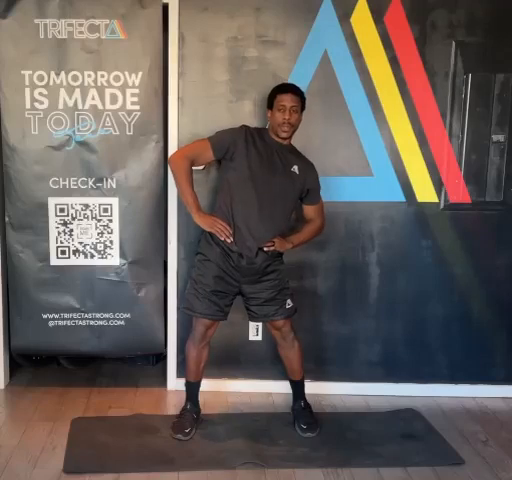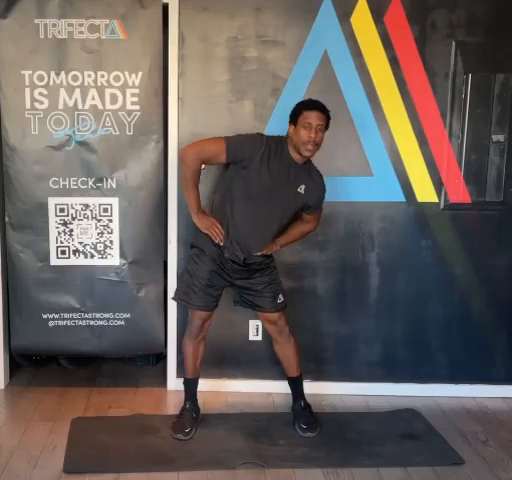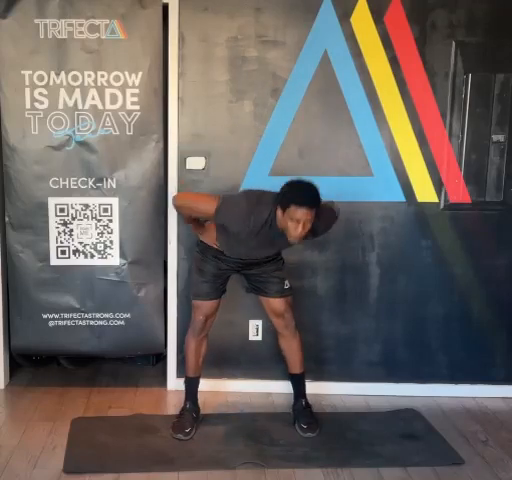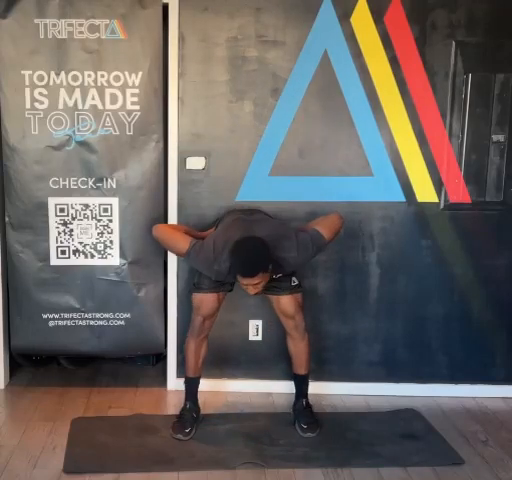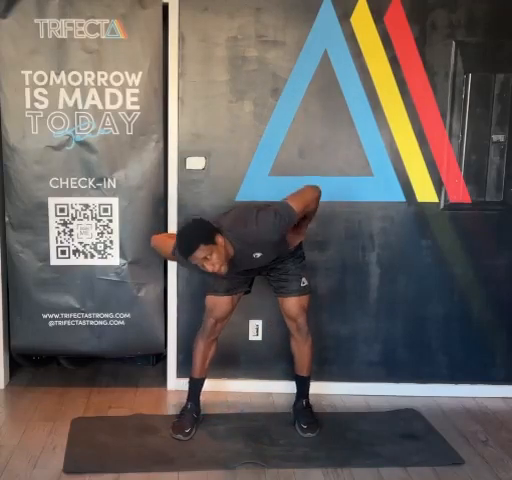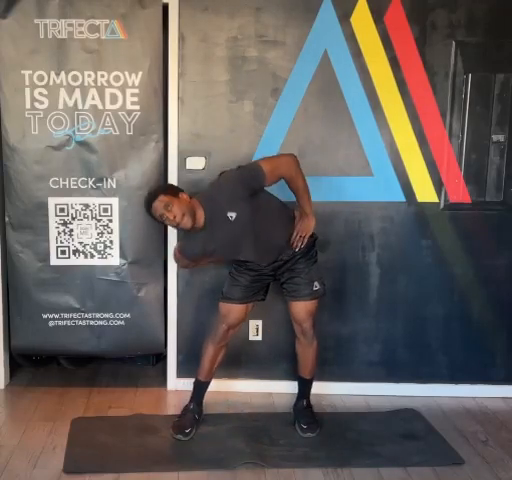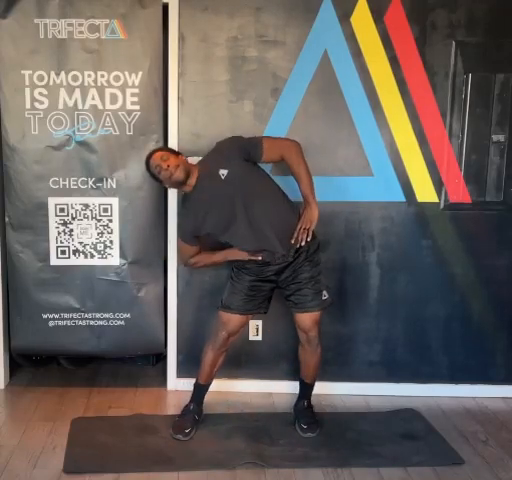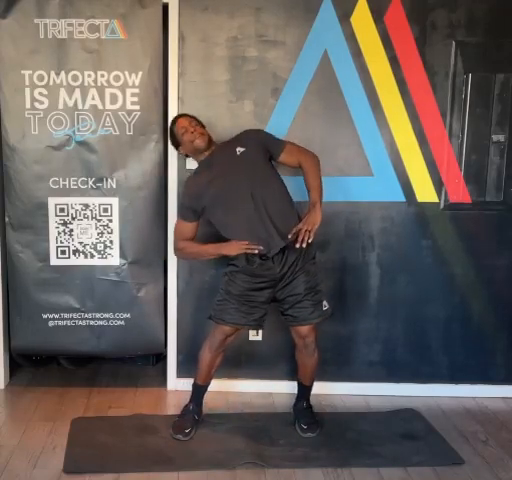
dt=0.4s
person 1, frame 1
left shoulder: (304, 169)
right shoulder: (240, 139)
left elbow: (316, 220)
right elbow: (180, 159)
left wrist: (289, 241)
right wrist: (198, 215)
left hip: (267, 265)
right hip: (220, 256)
left knee: (284, 332)
right knee: (202, 331)
left ankle: (300, 403)
right ankle: (191, 406)
person 1, frame 2
left shoulder: (314, 183)
right shoulder: (256, 147)
left elbow: (309, 221)
right elbow: (190, 154)
left wrist: (277, 243)
right wrist: (197, 213)
left hip: (258, 261)
right hip: (213, 251)
left knee: (278, 327)
right knee: (197, 326)
left ankle: (300, 403)
right ankle: (190, 405)
person 1, frame 3
left shoulder: (323, 221)
right shoulder: (247, 212)
right elbow: (180, 199)
right wrist: (202, 231)
left hip: (264, 259)
right hip: (219, 252)
left knee: (285, 321)
right knee: (200, 321)
left ankle: (301, 402)
right ankle: (190, 405)
person 1, frame 4
left shoulder: (294, 252)
right shoulder: (213, 259)
left elbow: (335, 219)
right elbow: (159, 230)
right wrist: (199, 238)
left knee: (295, 322)
right knee: (201, 320)
left ankle: (302, 402)
right ankle: (190, 405)
person 1, frame 5
left shoulder: (262, 228)
right shoulder: (194, 254)
left elbow: (312, 192)
right elbow: (158, 240)
left wrist: (299, 231)
left hip: (281, 252)
right hip: (232, 259)
left knee: (298, 322)
right knee: (212, 324)
left ankle: (302, 402)
right ankle: (192, 406)
person 1, frame 6
left shoulder: (228, 188)
right shoulder: (192, 244)
left elbow: (287, 162)
right elbow: (182, 260)
left wrist: (307, 215)
right wrist: (221, 254)
left hip: (295, 253)
right hip: (249, 264)
left knee: (304, 327)
right knee: (223, 329)
left ankle: (303, 403)
right ankle: (194, 406)
person 1, frame 7
left shoulder: (227, 152)
right shoulder: (189, 215)
left elbow: (289, 147)
right elbow: (190, 258)
left wrist: (311, 204)
right wrist: (232, 253)
left hip: (299, 255)
right hip: (253, 267)
left knee: (309, 332)
right knee: (223, 334)
left ankle: (304, 403)
right ankle: (194, 406)
person 1, frame 8
left shoulder: (249, 141)
right shoulder: (193, 189)
left elbow: (307, 159)
right elbow: (182, 246)
left wrist: (315, 209)
right wrist: (224, 247)
left hip: (294, 257)
right hip: (248, 268)
left knee: (306, 337)
right knee: (219, 336)
left ankle: (303, 404)
right ankle: (194, 406)
